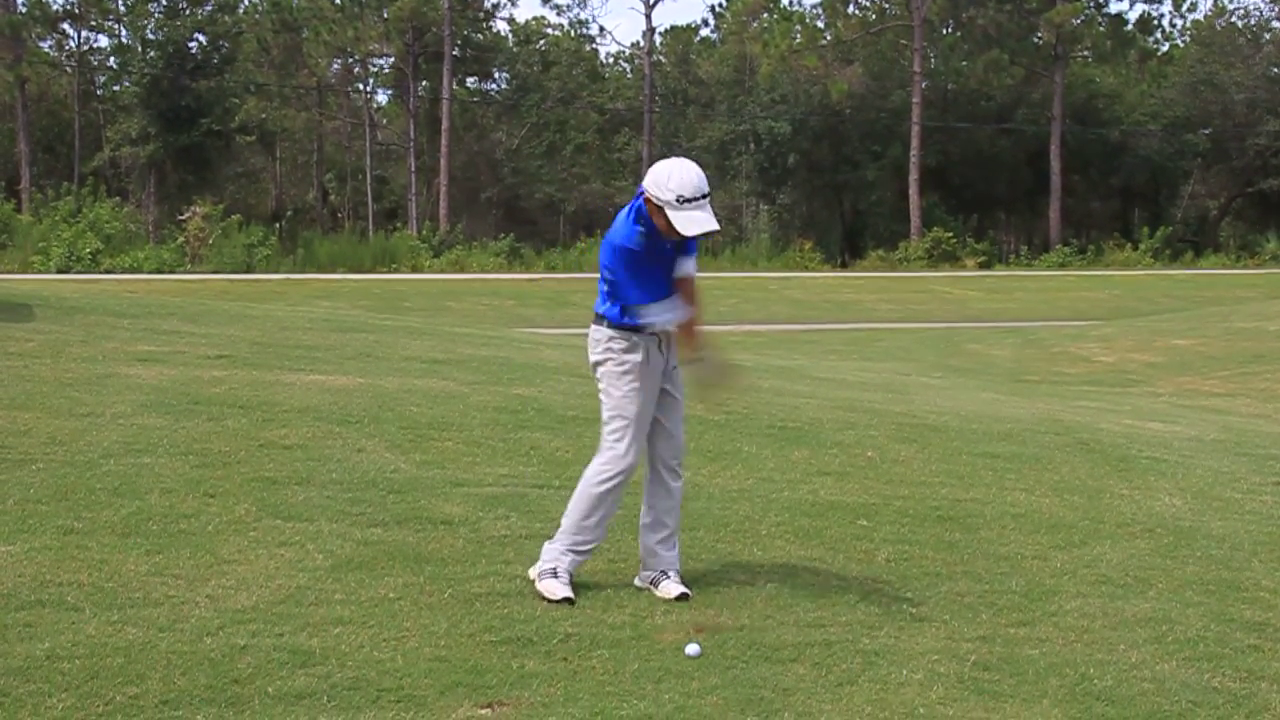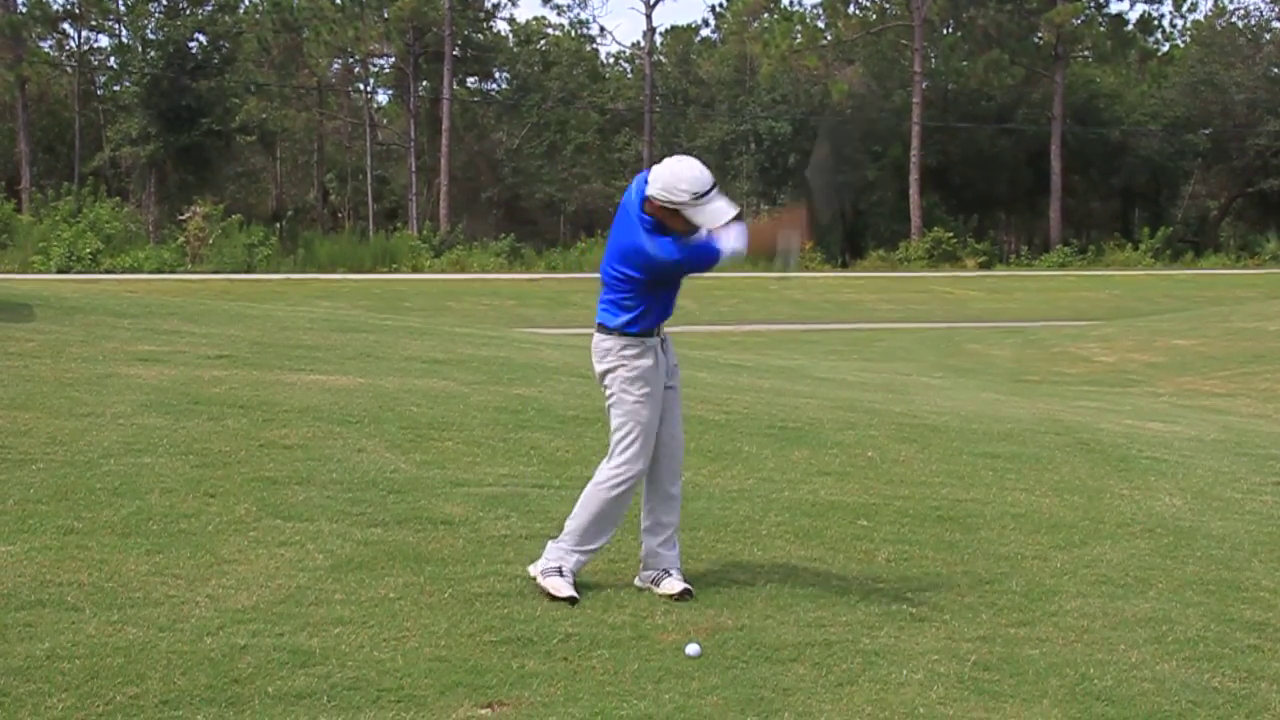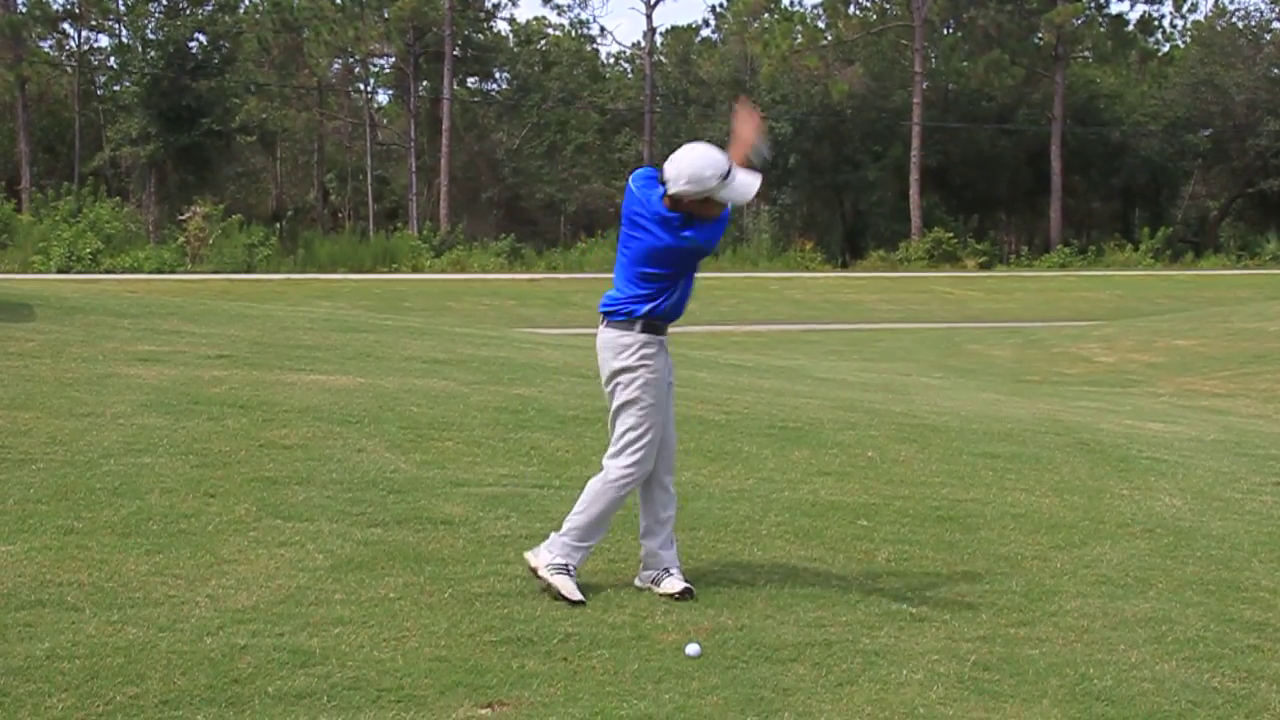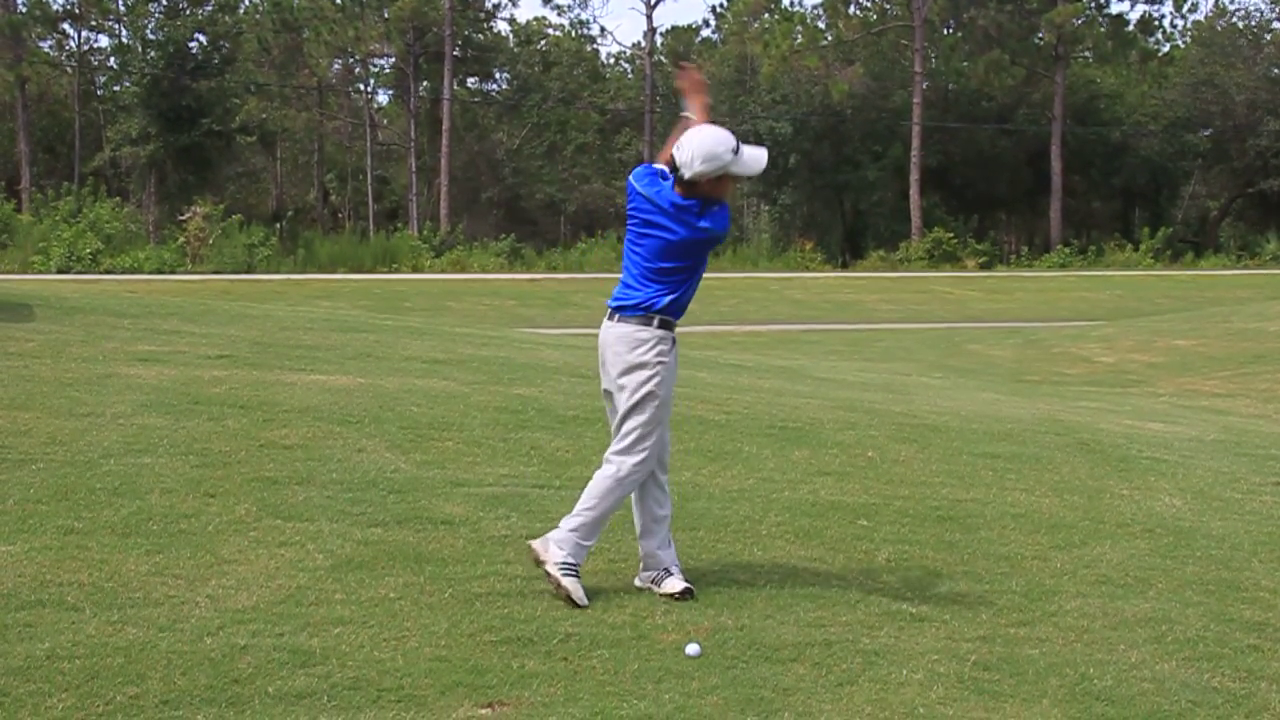
dt=0.1s
person 1, frame 1
left shoulder: (678, 214)
right shoulder: (626, 242)
left elbow: (685, 275)
right elbow: (658, 315)
left wrist: (691, 332)
left hip: (660, 344)
right hip: (625, 347)
left knee: (668, 457)
right knee: (619, 458)
left ankle: (658, 565)
right ankle: (555, 562)
person 1, frame 2
left shoulder: (646, 184)
right shoulder: (657, 249)
right elbow: (718, 249)
right wrist: (754, 236)
left hip: (651, 346)
right hip: (629, 351)
left knee: (667, 457)
right knee: (627, 463)
left ankle: (658, 565)
right ankle: (558, 561)
person 1, frame 3
left shoulder: (641, 187)
right shoulder: (694, 236)
right elbow: (726, 210)
left wrist: (741, 141)
right wrist: (745, 141)
left hip: (640, 338)
right hip: (637, 344)
left knee: (660, 458)
right knee: (631, 459)
left ankle: (658, 564)
right ankle: (558, 553)
person 1, frame 4
left shoulder: (645, 187)
right shoulder: (711, 225)
left elbow: (664, 163)
left wrist: (693, 111)
right wrist: (699, 106)
left hip: (622, 330)
right hip: (645, 341)
left knee: (651, 456)
right knee: (631, 456)
left ankle: (657, 564)
right ankle: (563, 546)
